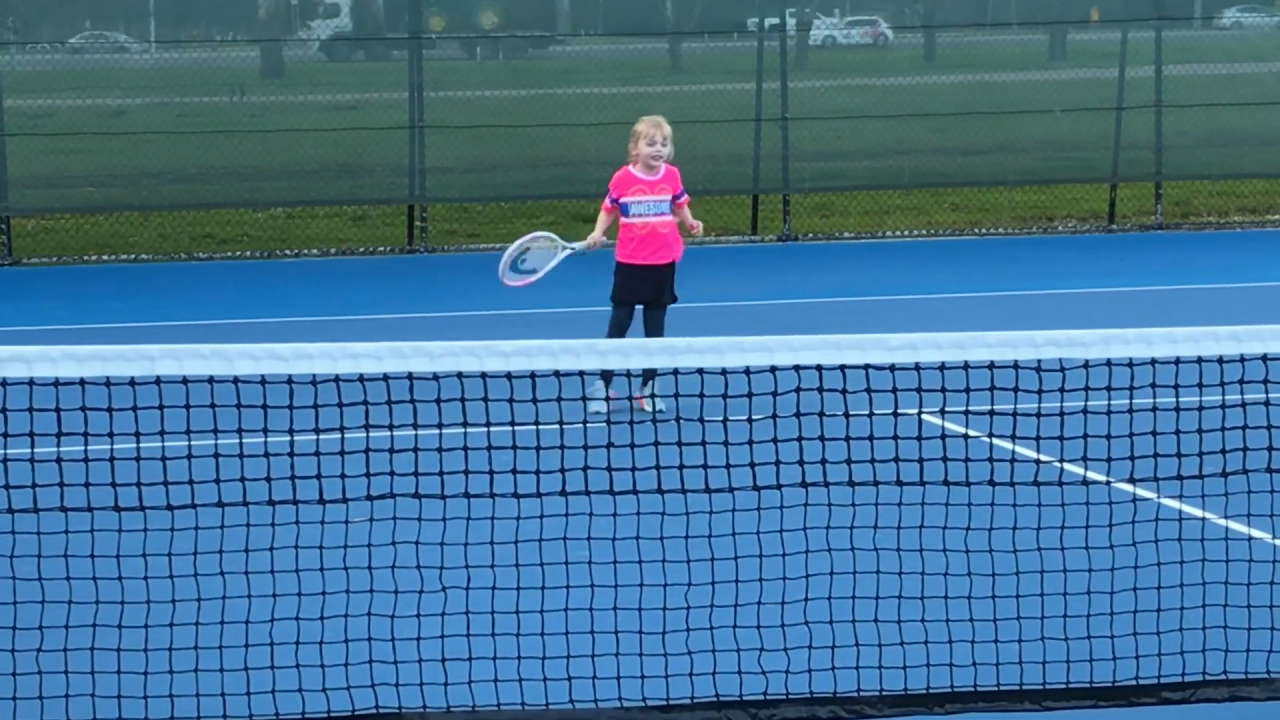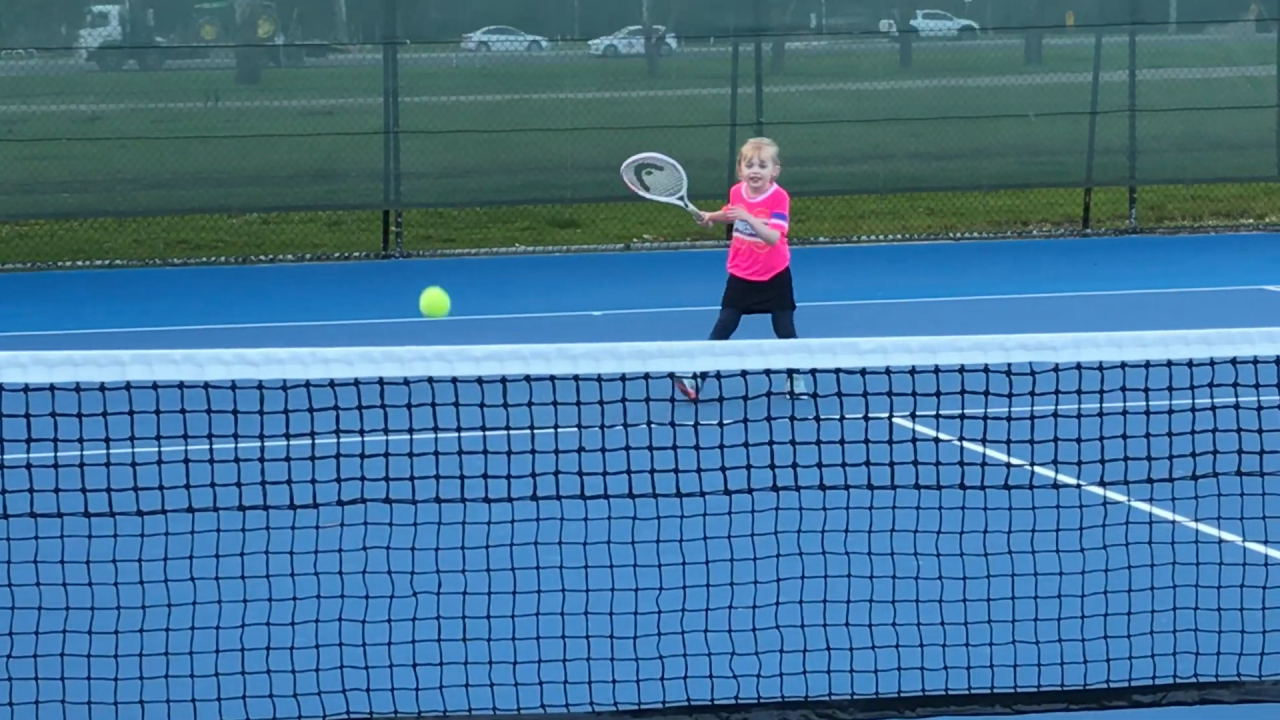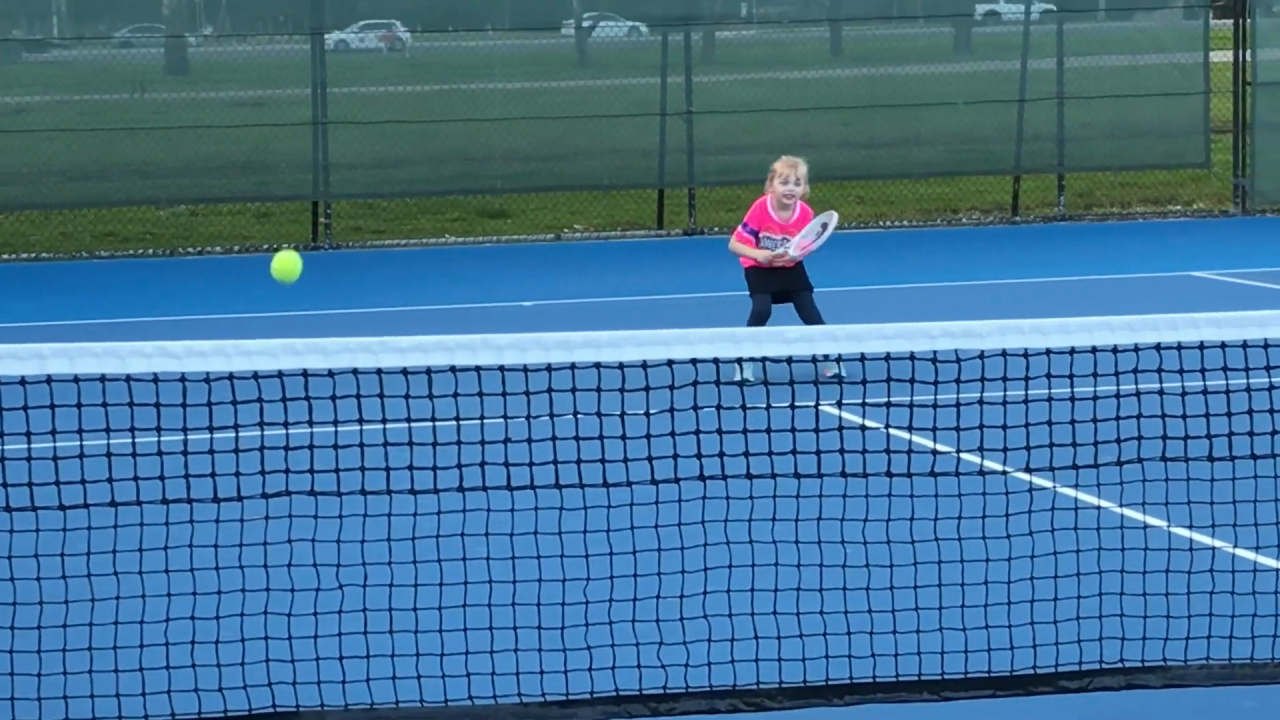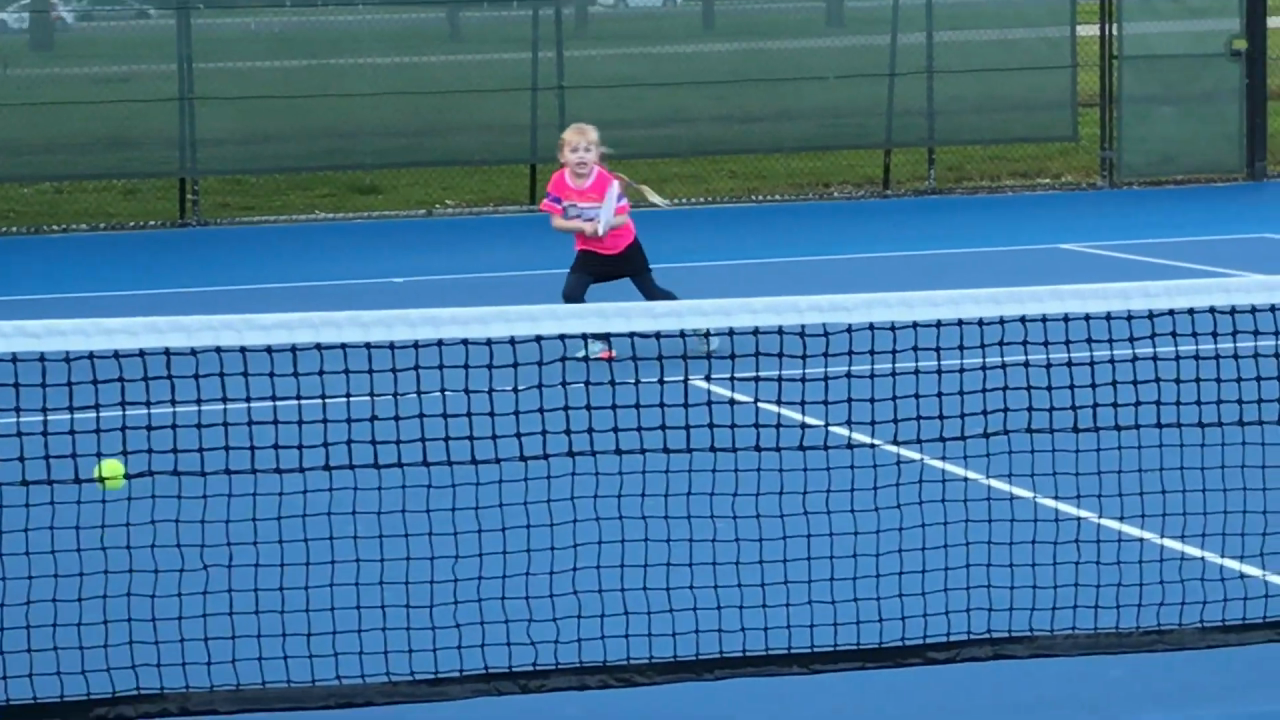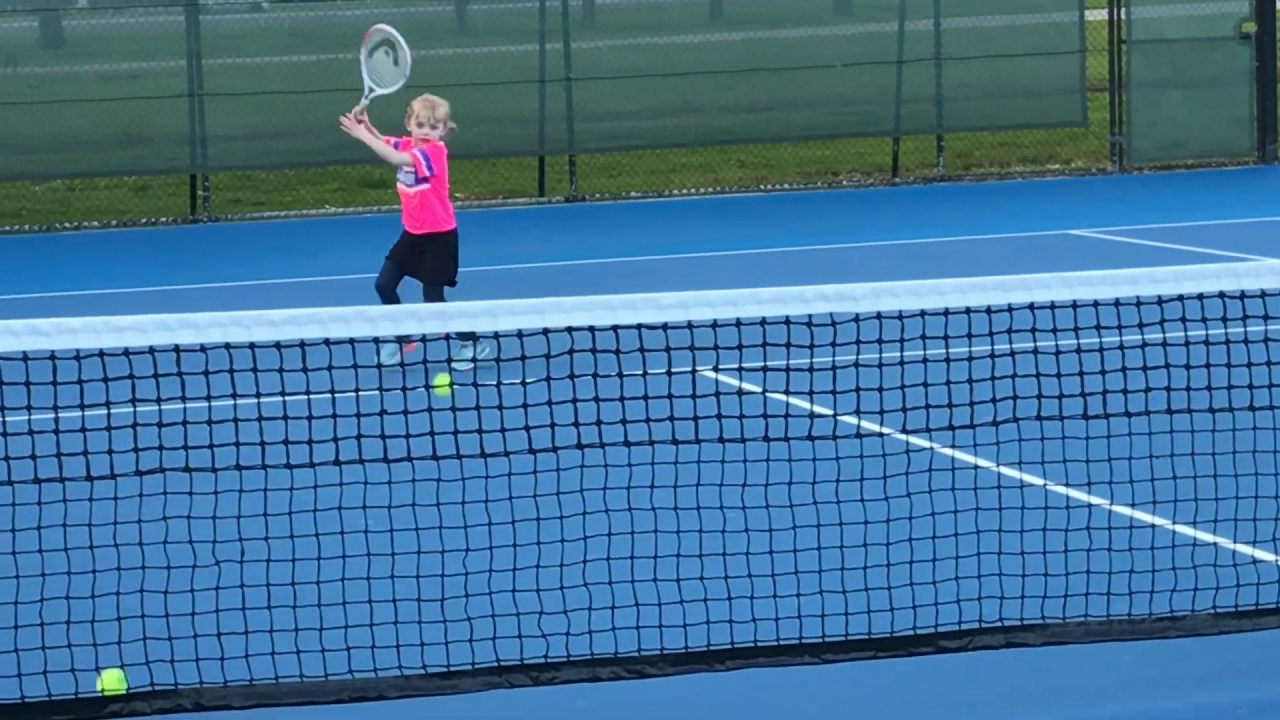
dt=0.5s
person 1, frame 1
left shoulder: (671, 174)
right shoulder: (622, 178)
left elbow: (680, 206)
right elbow: (608, 211)
left wrist: (690, 222)
right wrist: (598, 233)
left hip: (664, 262)
right hip: (629, 263)
left knee: (654, 327)
right knee: (618, 325)
left ankle: (647, 388)
right ankle: (602, 385)
person 1, frame 2
left shoulder: (780, 197)
right shoulder: (737, 191)
left elbow: (776, 237)
left wrist: (752, 221)
right wrist: (714, 217)
left hip: (774, 273)
right hip: (740, 273)
left knee: (784, 329)
right knee: (723, 327)
left ankle: (795, 377)
right ankle: (693, 375)
person 1, frame 3
left shoulder: (806, 213)
right shoulder: (759, 209)
right elbow: (735, 244)
left wrist: (792, 254)
right wrist: (760, 254)
left hip: (790, 267)
right hip: (759, 268)
left knee: (809, 313)
right knee: (762, 309)
left ankle: (829, 360)
right ankle: (744, 362)
person 1, frame 4
left shoulder: (606, 181)
right shoulder: (557, 182)
left elbow: (620, 217)
right elbow: (557, 221)
left wrist: (604, 224)
right wrist: (581, 226)
left hip: (623, 246)
right hip: (589, 249)
left knee: (651, 291)
right knee: (570, 294)
left ankle: (698, 327)
right ankle: (599, 341)
person 1, frame 5
left shoulder: (435, 151)
right shoulder: (406, 144)
left elbow: (397, 159)
right elbow: (381, 144)
left wrist: (364, 136)
right wrist: (365, 125)
left hip: (439, 234)
right hip: (413, 232)
left knee: (432, 296)
right knee: (383, 284)
left ankle: (469, 343)
right ankle: (403, 338)
